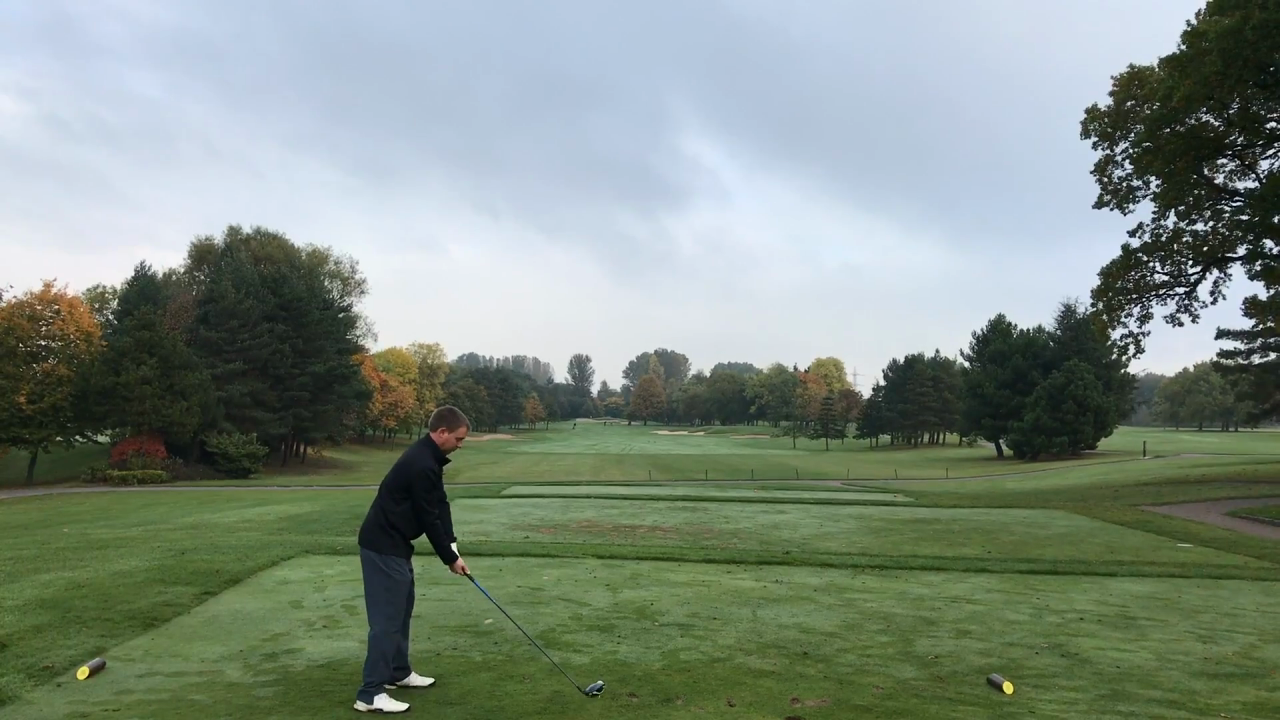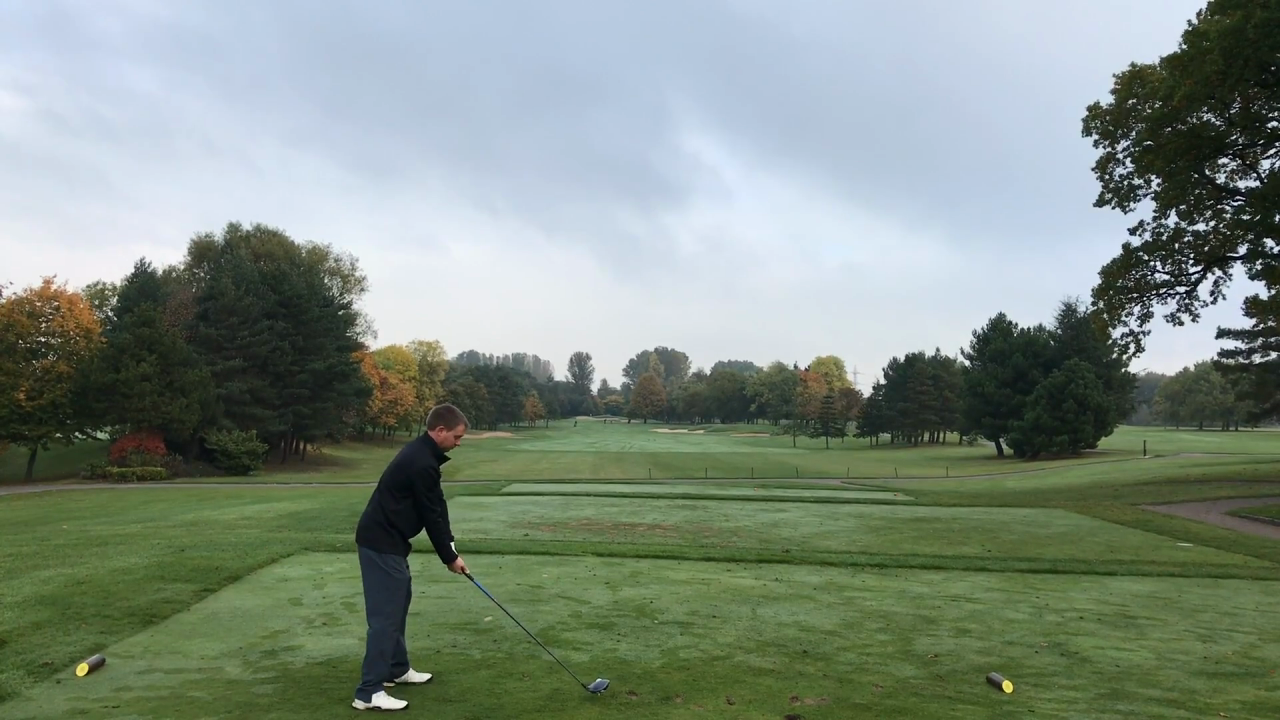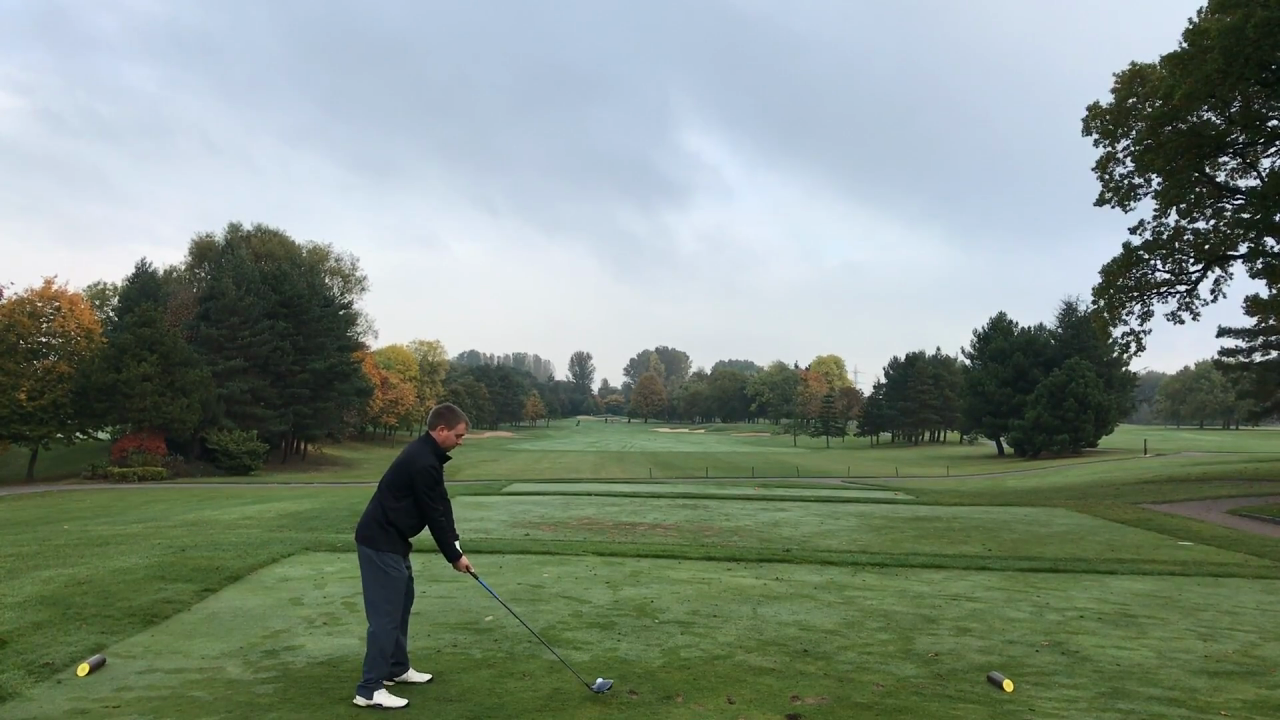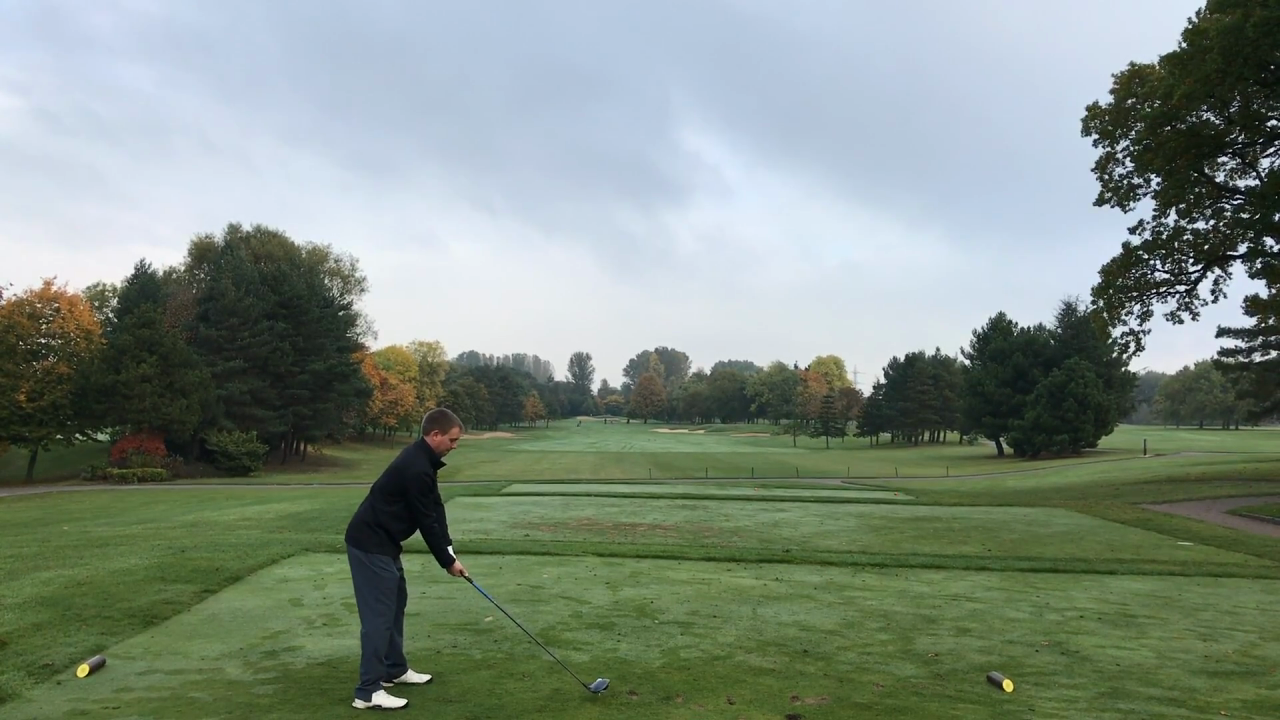
dt=0.7s
person 1, frame 1
left shoulder: (429, 457)
right shoulder: (421, 465)
left elbow: (440, 506)
right elbow: (429, 518)
left wrist: (453, 548)
right wrist: (449, 558)
left hip: (395, 542)
right hip: (382, 545)
left knee: (401, 608)
right knee: (387, 617)
left ankle: (397, 672)
right ankle: (371, 694)
person 1, frame 2
left shoulder: (423, 453)
right shoulder: (422, 463)
left elbow: (437, 507)
right elbow: (431, 516)
left wrist: (451, 548)
right wrist: (449, 557)
left hip: (387, 538)
right hip: (381, 542)
left knee: (398, 605)
right knee: (386, 613)
left ankle: (396, 669)
right ankle: (369, 692)
person 1, frame 3
left shoulder: (427, 454)
right shoulder: (422, 462)
left elbow: (442, 505)
right elbow: (434, 516)
left wrist: (456, 546)
right wrist: (454, 556)
left hip: (391, 537)
right hip: (380, 541)
left knee: (401, 602)
right knee: (385, 612)
left ankle: (396, 668)
right ankle: (370, 689)
person 1, frame 4
left shoulder: (422, 459)
right shoulder: (416, 468)
left elbow: (435, 509)
right elbow: (426, 522)
left wrist: (449, 551)
right wrist: (448, 561)
left hip: (383, 540)
right hip: (370, 543)
left knee: (395, 603)
right knee: (379, 613)
left ankle: (394, 669)
right ankle: (368, 691)
